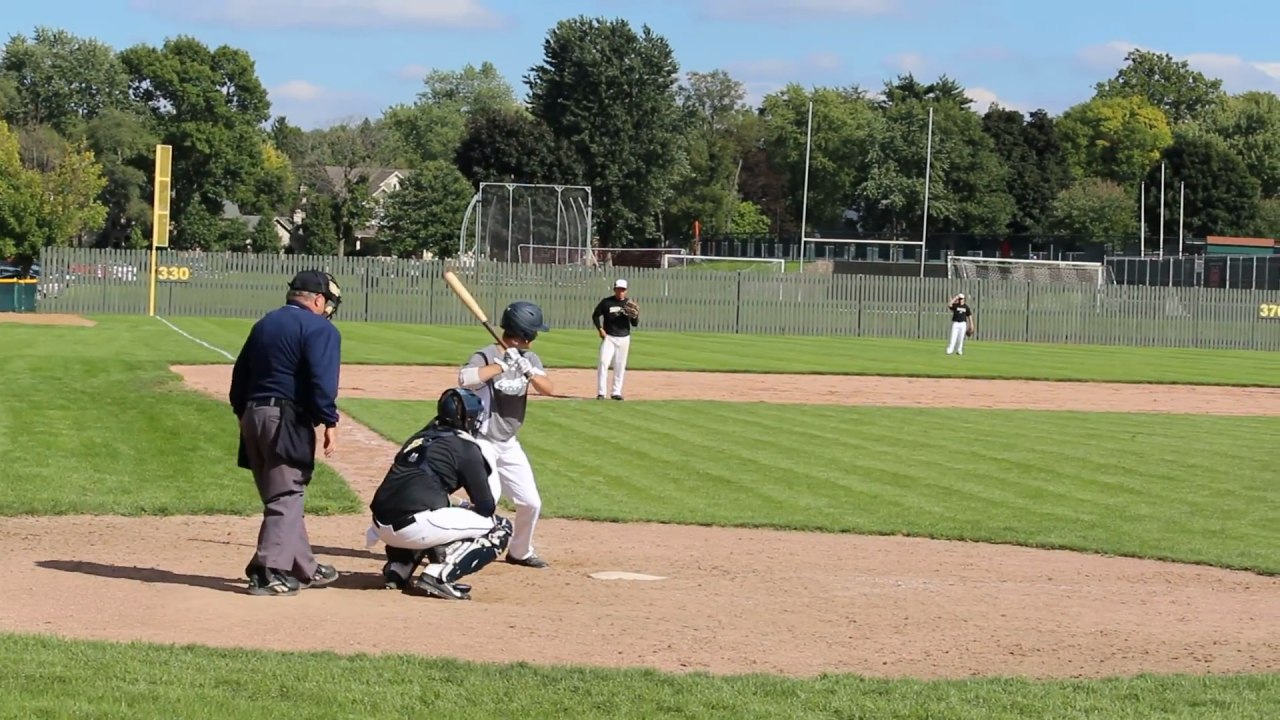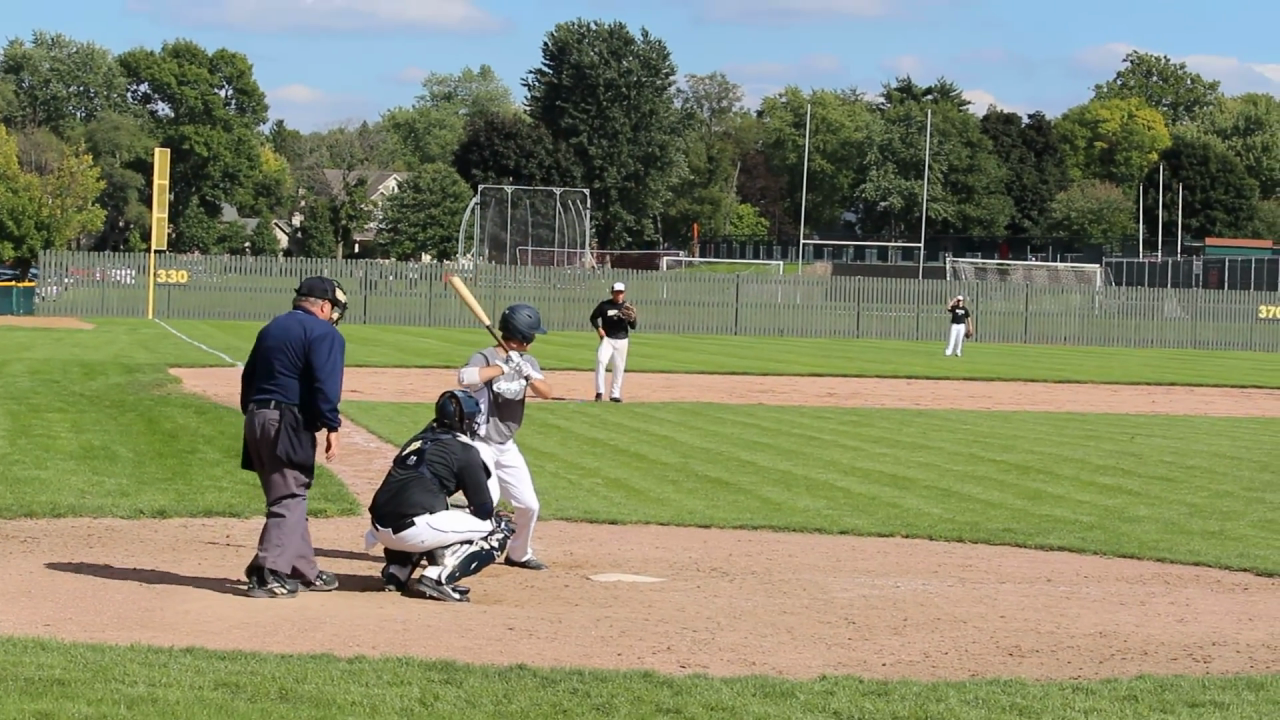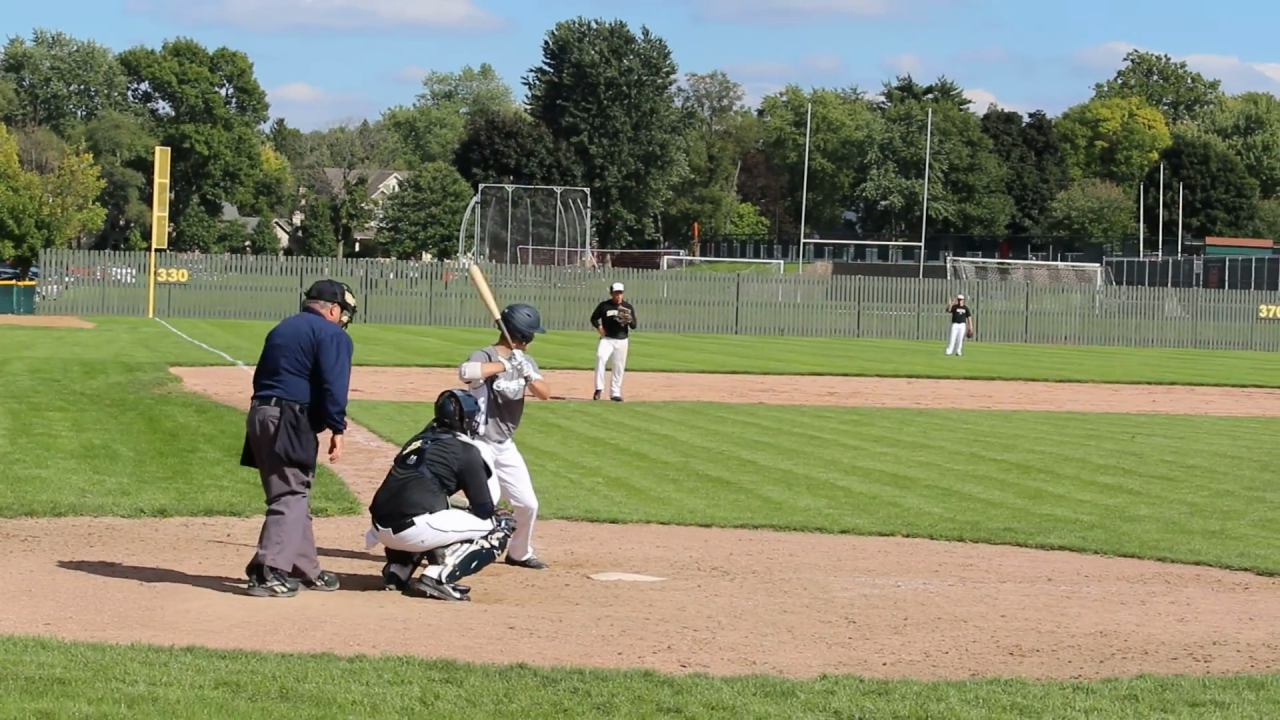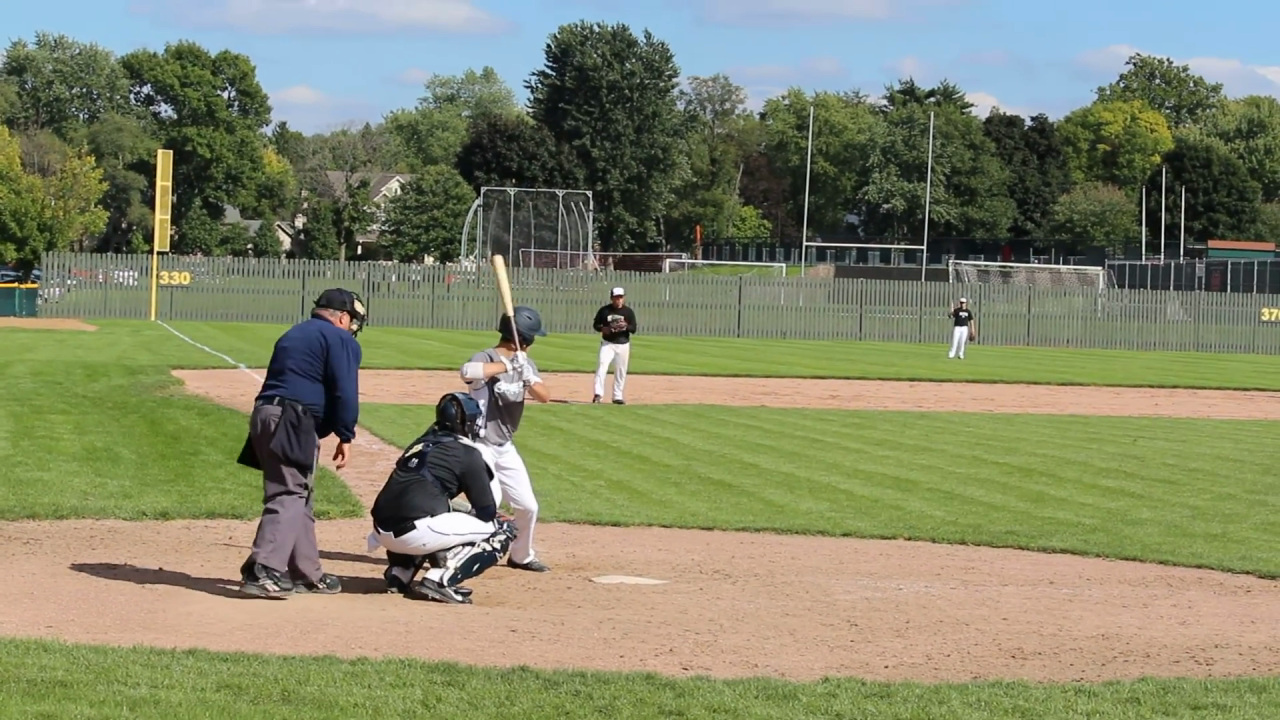
dt=0.1s
person 1, frame 1
left shoulder: (264, 323)
right shoulder: (320, 328)
left elbow: (241, 371)
right elbow: (322, 381)
left wrist: (241, 411)
right wrist: (329, 422)
left hip: (255, 416)
right hip: (287, 420)
left knee: (282, 495)
right knee: (285, 497)
left ankle: (303, 568)
right ankle: (268, 572)
person 1, frame 2
left shoulder: (271, 328)
right shoulder: (324, 333)
left elbow: (249, 376)
right elbow: (325, 385)
left wrist: (251, 414)
right wrist: (332, 427)
left hip: (257, 418)
right hip: (288, 422)
left knee: (288, 496)
right knee: (289, 500)
left ankle: (303, 572)
right ankle: (267, 574)
person 1, frame 3
left shoulder: (281, 329)
right shoulder: (333, 334)
left elbow: (260, 377)
right elbow: (333, 387)
right wrist: (337, 429)
left hip: (260, 414)
right hip: (291, 421)
left knee: (291, 496)
right knee: (289, 498)
left ankle: (306, 571)
right ankle: (267, 572)
person 1, frame 4
left shoulder: (292, 335)
right shoulder: (340, 340)
right elbow: (344, 394)
right wrist: (346, 437)
left hip: (264, 417)
right hip: (293, 422)
left knee: (297, 497)
right knee: (288, 497)
left ankle: (308, 575)
right ankle: (261, 572)
person 2, frame 1
left shoulder: (530, 358)
right shoulder: (485, 355)
left elbow: (548, 389)
right elbow: (464, 379)
left wrist: (528, 371)
right wrist: (502, 364)
left hip: (510, 444)
right hip: (482, 442)
left knee: (530, 502)
left ankle: (520, 552)
person 2, frame 2
left shoulder: (527, 361)
right shoulder: (484, 357)
left elbow: (546, 393)
right elbow: (463, 378)
left wrist: (529, 376)
right wrist: (504, 366)
left hip: (507, 446)
right hip: (479, 444)
left knee: (529, 504)
left ankle: (518, 554)
person 2, frame 3
left shoulder: (526, 361)
right shoulder: (485, 355)
left elbow: (545, 394)
right elbow: (465, 372)
left wrist: (529, 376)
right wrist: (506, 363)
left hip: (506, 445)
right hip: (478, 443)
left knee: (528, 503)
left ankle: (519, 553)
person 2, frame 4
left shoulder: (526, 363)
right shoulder: (486, 358)
left elbow: (544, 397)
right elbow: (466, 372)
left wrist: (529, 380)
right wrist: (508, 364)
left hip: (505, 447)
right hip: (479, 446)
left knee: (527, 505)
left ankle: (521, 556)
person 3, frame 1
left shoulder: (419, 438)
right shoulder: (466, 447)
right elbow: (486, 507)
left wrist: (462, 506)
left hip: (383, 524)
right hip: (413, 525)
right knee: (500, 528)
left ankle: (397, 569)
right ankle: (439, 576)
person 3, frame 2
left shoulder: (418, 440)
right shoulder: (464, 450)
right elbow: (484, 510)
left hip: (381, 527)
right hip: (411, 529)
right knee: (499, 531)
left ankle: (396, 571)
right ankle: (438, 577)
person 3, frame 3
left shoulder: (419, 440)
right shoulder: (465, 449)
right elbow: (484, 509)
left hip: (381, 526)
right hip: (411, 529)
right knee: (500, 530)
left ankle: (397, 570)
right ankle: (438, 577)
person 3, frame 4
left shoulder: (421, 443)
right shoulder: (467, 452)
right elbow: (487, 512)
left hip: (384, 530)
right hip: (414, 532)
right knee: (501, 533)
left ankle: (399, 573)
right ankle: (440, 580)
